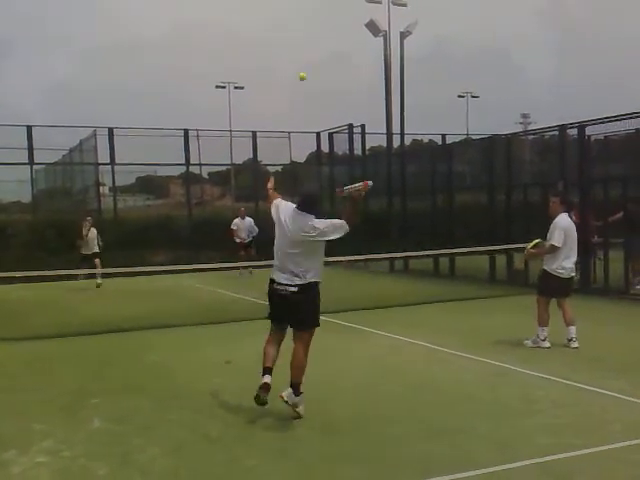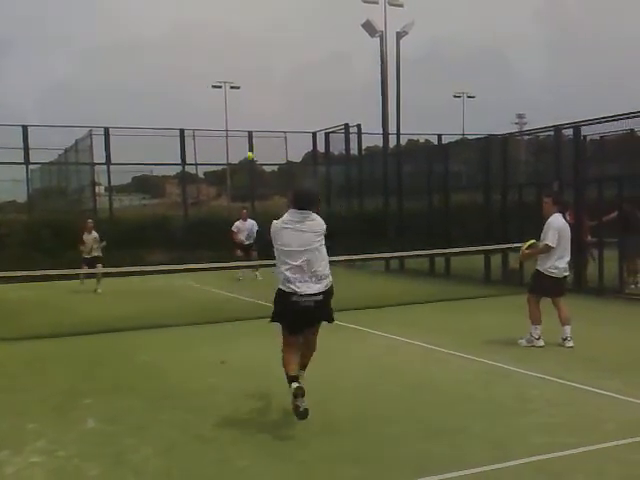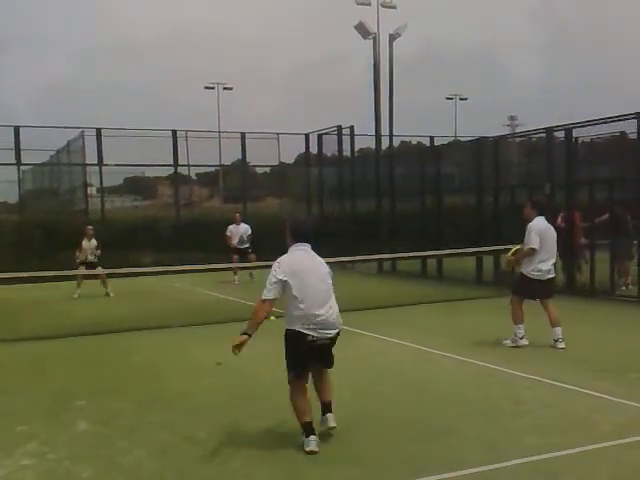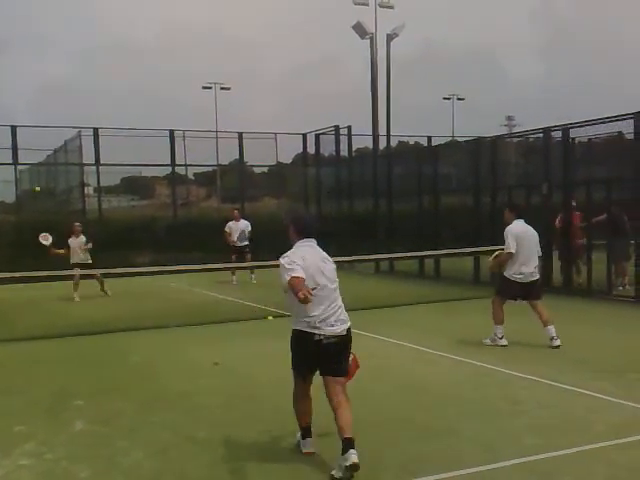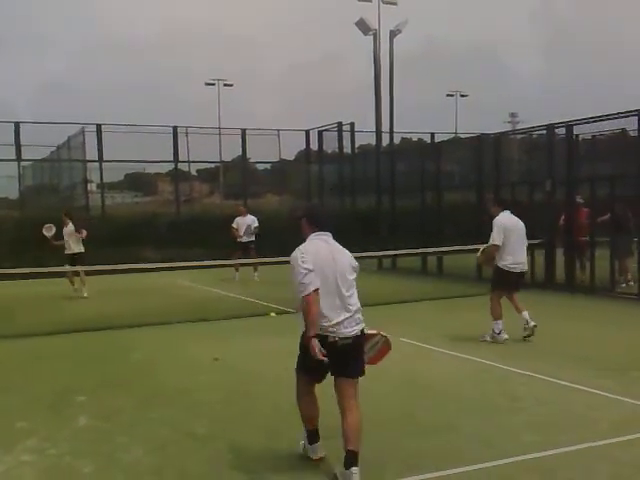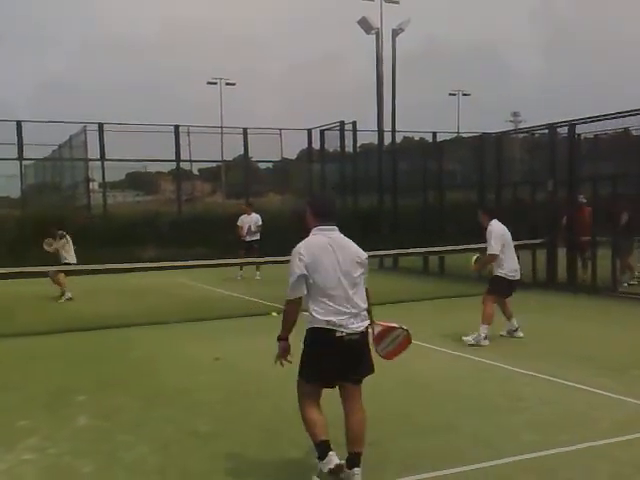
dt=0.2s
person 1, frame 1
left shoulder: (284, 212)
right shoulder: (316, 227)
left elbow: (274, 199)
right elbow: (345, 224)
left wrist: (270, 188)
right wrist: (352, 201)
left hip: (278, 286)
right hip: (304, 291)
left knee: (275, 337)
right knee: (301, 345)
left ankle: (266, 377)
right ankle: (294, 393)
person 1, frame 2
left shoulder: (277, 227)
right shoulder: (316, 224)
left hip: (290, 296)
right hip: (319, 293)
left knee: (291, 347)
right knee: (310, 337)
left ankle: (295, 383)
right ankle: (299, 374)
person 1, frame 3
left shoulder: (282, 264)
right shoulder: (321, 263)
left elbow: (265, 304)
left wrist: (247, 333)
left hip: (302, 333)
right hip: (330, 329)
left knee: (298, 385)
right knee: (321, 372)
left ankle: (309, 437)
right ankle: (327, 414)
person 1, frame 4
left shoulder: (292, 257)
right shoulder: (325, 258)
left elbow: (295, 281)
left wrist: (300, 292)
left hip: (308, 333)
right hip: (339, 331)
left knee: (301, 386)
right knee: (338, 395)
left ankle: (306, 439)
right ankle: (349, 452)
person 1, frame 5
left shoulder: (303, 253)
right shoulder: (345, 253)
left elbow: (310, 298)
left wrist: (311, 336)
left hip: (321, 335)
right hip: (353, 332)
left knee: (305, 386)
right knee: (349, 400)
left ankle: (313, 444)
person 1, frame 6
left shoulder: (304, 249)
right shoulder: (354, 248)
left elbow: (294, 301)
left wrist: (283, 339)
right wrist: (368, 317)
left hip: (324, 332)
right hip: (356, 331)
left knee: (308, 399)
right knee: (353, 400)
left ankle: (327, 457)
person 2, frame 1
left shoulder: (559, 222)
right shoulder: (569, 222)
left elbow: (554, 247)
left wrist: (535, 253)
right wrist: (541, 249)
left hip: (553, 271)
right hip: (566, 271)
left knee: (542, 302)
right knee: (563, 303)
left ankle: (542, 338)
right ankle: (572, 338)
person 2, frame 2
left shoulder: (552, 222)
right shoulder: (563, 223)
left elbow: (547, 247)
left wrist: (529, 253)
right wrist: (535, 250)
left hip: (546, 270)
right hip: (561, 270)
left knee: (532, 300)
right knee: (559, 302)
left ankle: (535, 337)
right ankle: (567, 337)
person 2, frame 3
left shoulder: (533, 226)
right shoulder: (550, 227)
left elbow: (531, 250)
left wrist: (515, 259)
left hip: (531, 273)
right hip: (547, 273)
left knee: (515, 301)
right knee: (548, 305)
left ankle: (520, 336)
right ankle: (558, 339)
person 2, frame 4
left shoulder: (510, 229)
right shoulder: (532, 230)
left elbow: (509, 254)
right elbow: (537, 253)
left wrist: (497, 264)
left hip: (513, 276)
right hip: (532, 276)
left knee: (497, 302)
right knee: (537, 306)
left ankle: (499, 337)
right ankle: (554, 337)
person 2, frame 5
left shoulder: (499, 220)
right shoulder: (518, 221)
left elbow: (495, 245)
left wrist: (483, 257)
left hip: (506, 266)
right hip: (521, 266)
left knee: (495, 297)
right knee: (511, 295)
left ankle: (498, 332)
right ankle: (528, 322)
person 2, frame 6
left shoulder: (493, 229)
right shoulder: (500, 227)
left elbow: (492, 255)
left wrist: (479, 265)
right wrist: (484, 262)
left hip: (503, 273)
right hip: (511, 272)
left knee: (488, 301)
right knee: (501, 300)
left ankle: (482, 336)
right ankle: (514, 329)
